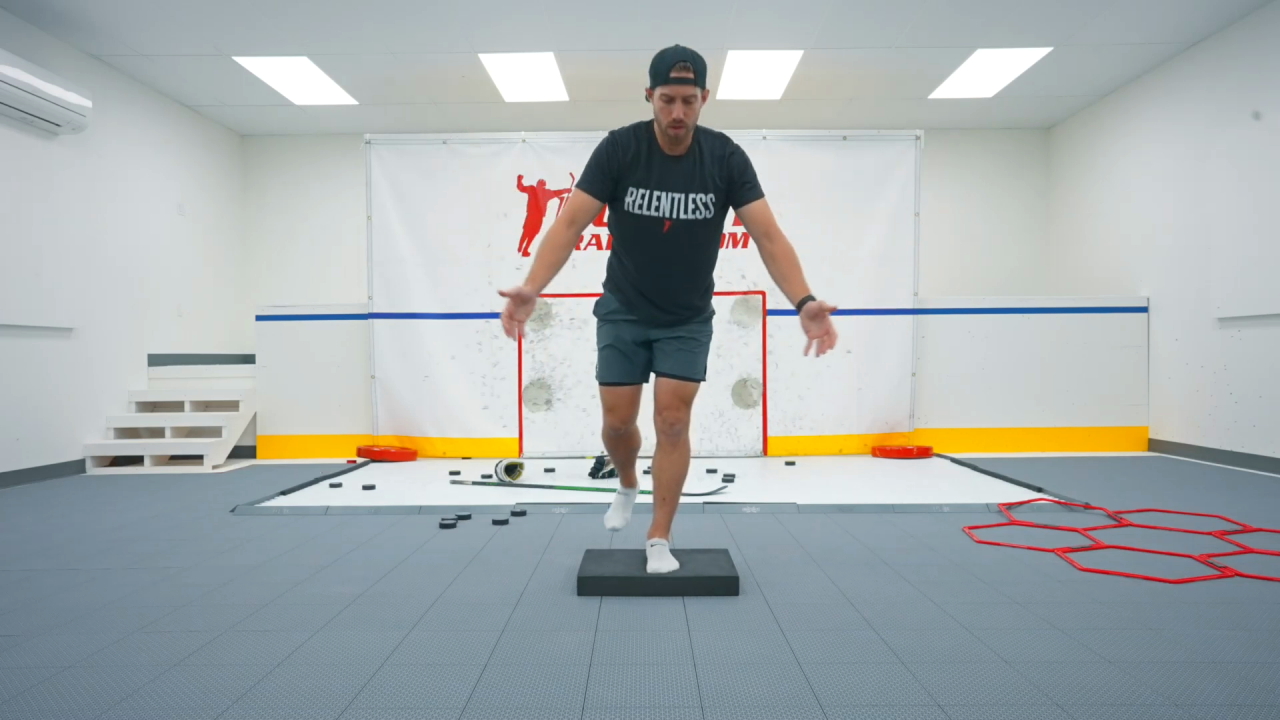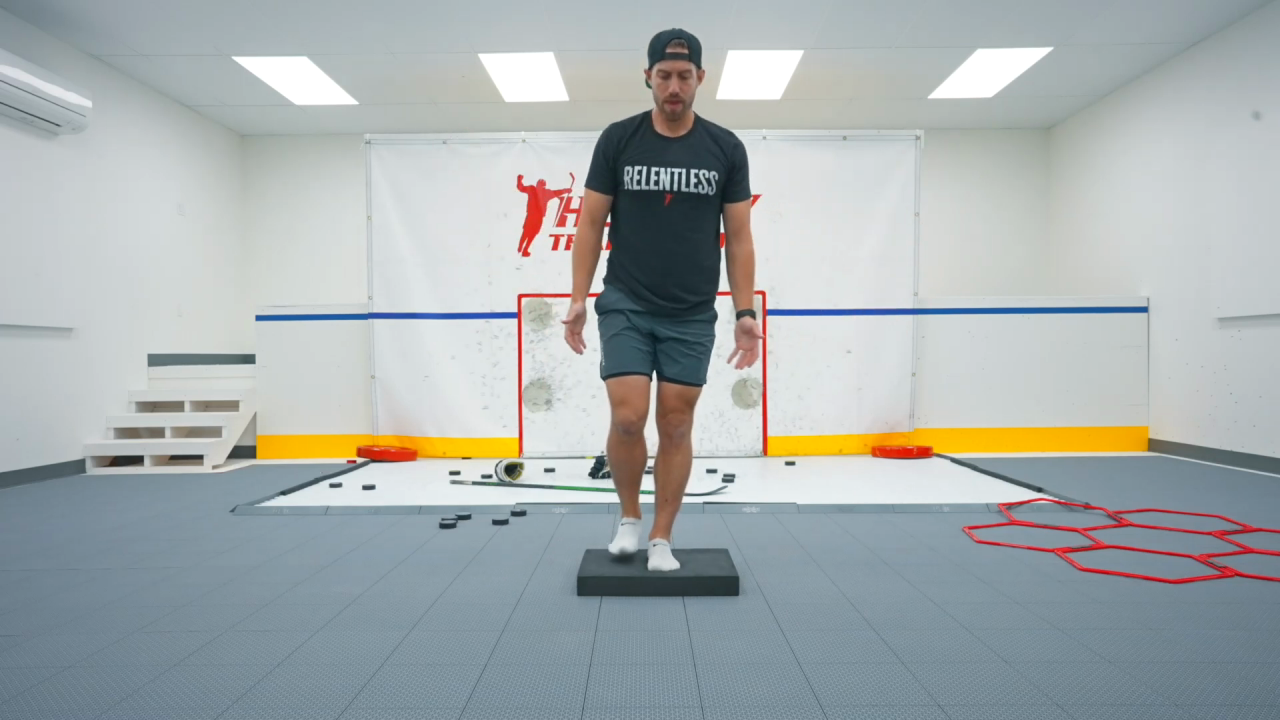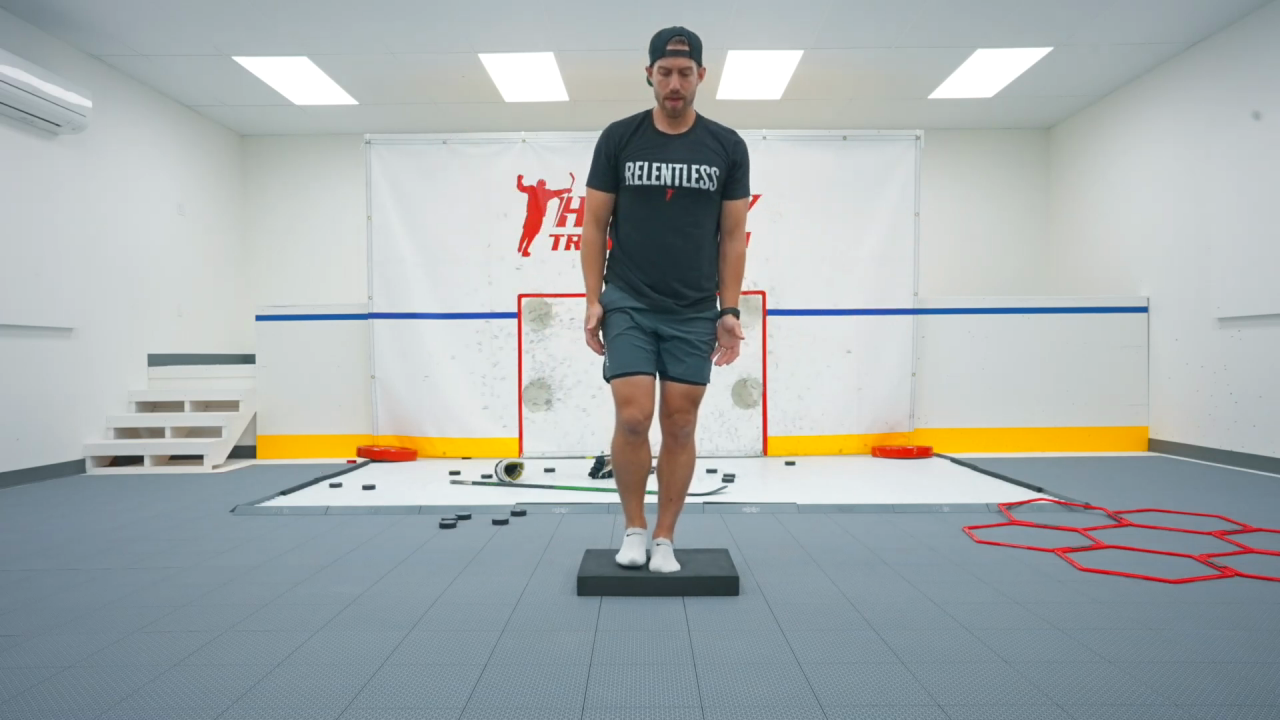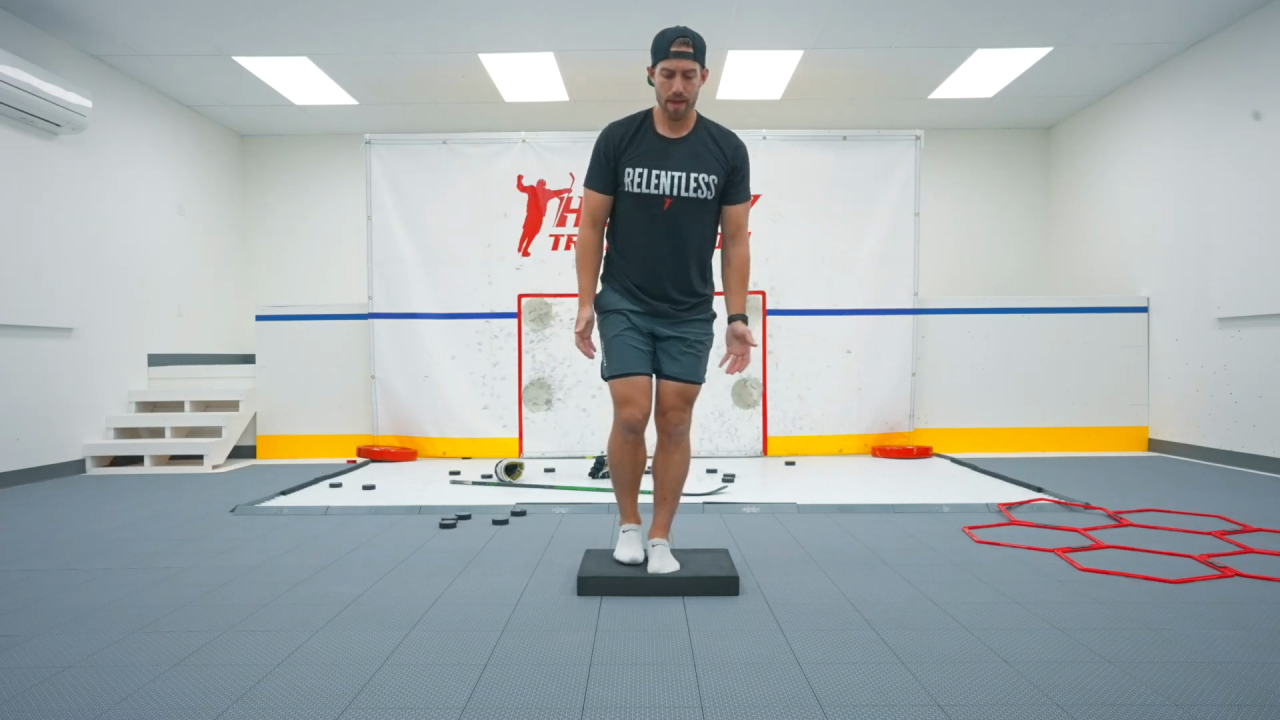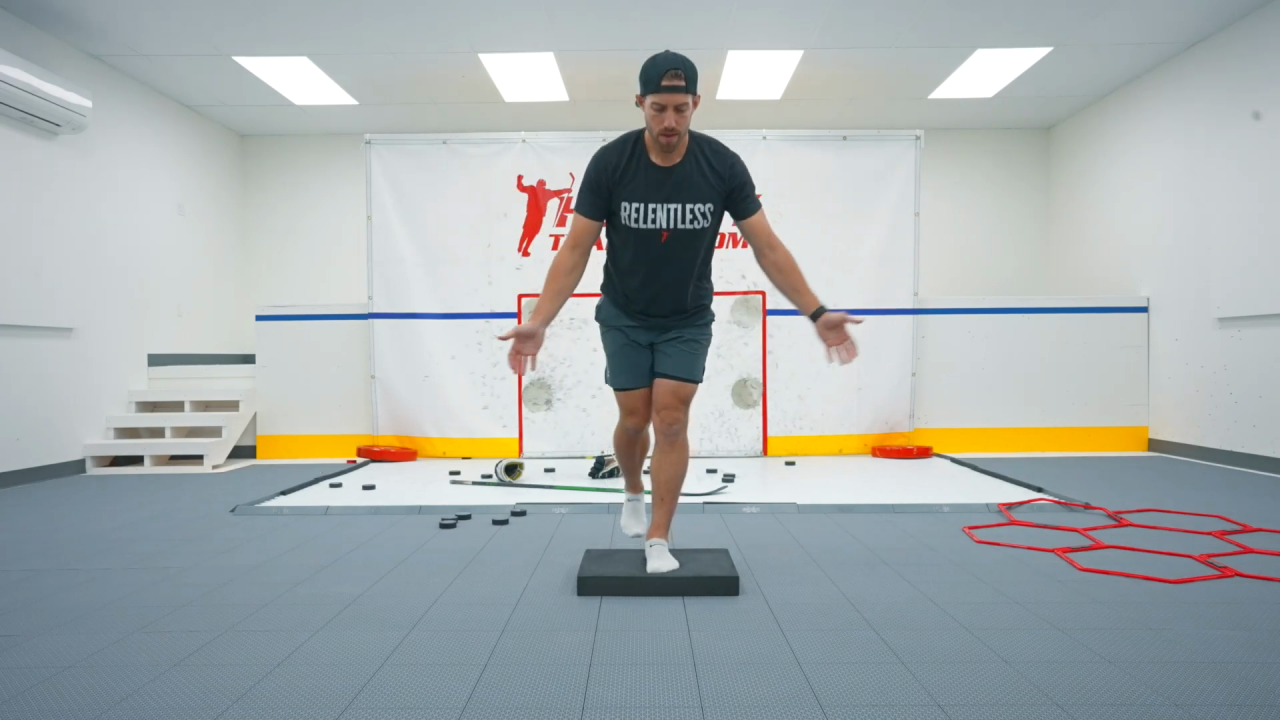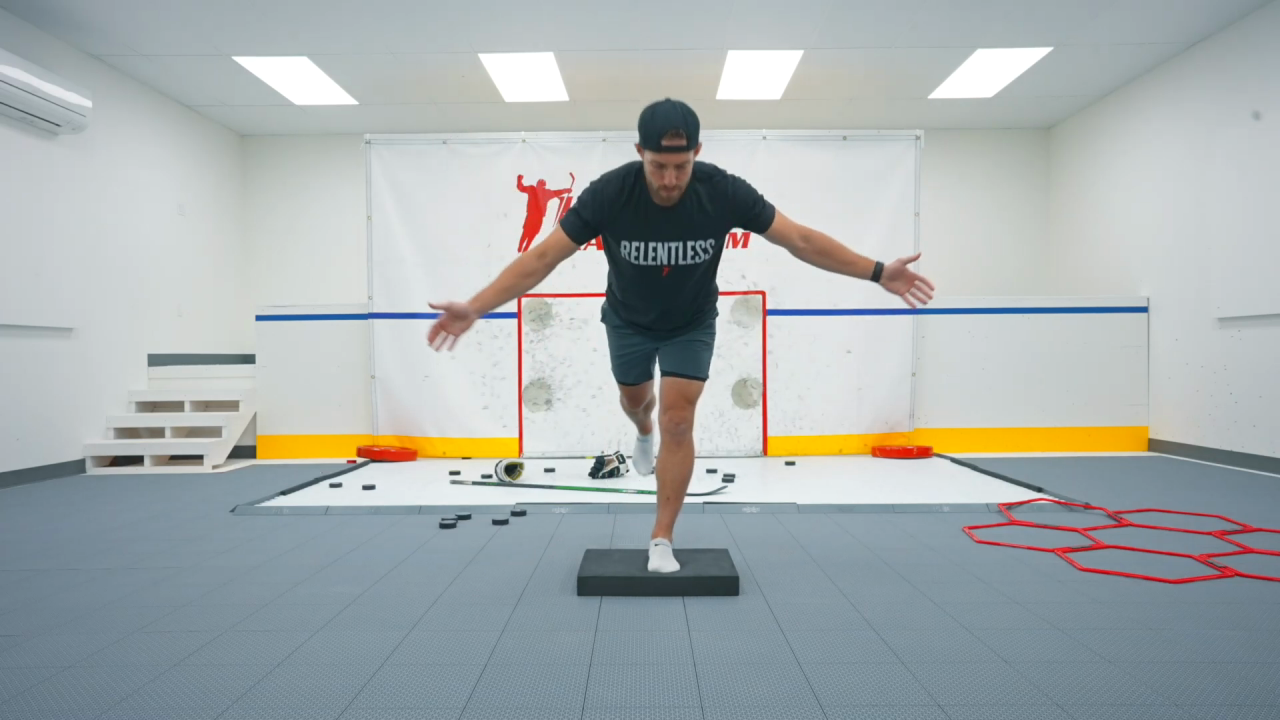
dt=0.4s
person 1, frame 1
left shoulder: (726, 158)
right shoulder: (618, 148)
left elbow: (768, 235)
right elbow: (570, 223)
left wrist: (804, 302)
right wrist: (531, 288)
left hip: (687, 318)
right hip: (623, 310)
left knee: (672, 423)
right knee: (617, 422)
left ankle: (658, 540)
right ankle: (626, 485)
person 1, frame 2
left shoulder: (726, 148)
right shoulder: (618, 139)
left elbow: (739, 237)
right elbow: (590, 225)
left wrist: (745, 311)
right wrist: (577, 299)
left hip: (691, 313)
right hip: (625, 306)
left knee: (675, 426)
right knee: (628, 419)
left ankle: (661, 539)
right ankle: (629, 518)
person 1, frame 3
left shoulder: (727, 146)
right shoulder: (618, 138)
left elbow: (733, 235)
right elbow: (595, 225)
left wrist: (729, 310)
right wrist: (593, 300)
left hip: (693, 311)
right hip: (628, 305)
left knee: (680, 426)
right knee: (633, 419)
left ankle: (664, 539)
right ankle: (634, 529)
person 1, frame 4
left shoulder: (727, 149)
right shoulder: (617, 138)
left elbow: (735, 239)
right elbow: (591, 227)
left wrist: (738, 317)
right wrist: (585, 303)
left hip: (690, 313)
right hip: (624, 306)
left knee: (674, 424)
right knee: (630, 418)
left ankle: (660, 539)
right ankle: (629, 526)
person 1, frame 5
left shoulder: (723, 166)
right shoulder: (609, 163)
left elbow: (766, 246)
right elbow: (576, 249)
left wrist: (816, 313)
right wrist: (538, 322)
left hip: (687, 318)
right hip: (625, 316)
left knee: (671, 422)
right knee: (634, 422)
left ankle: (658, 540)
right ankle: (633, 495)
person 1, frame 6
left shoulder: (725, 193)
right shoulder: (608, 193)
left elbow: (799, 239)
right elbow: (541, 258)
left wrist: (877, 273)
right wrist: (472, 310)
left hip: (691, 323)
right hip: (628, 320)
left knee: (677, 422)
right knee: (635, 399)
left ankle: (661, 541)
right ankle: (644, 427)
